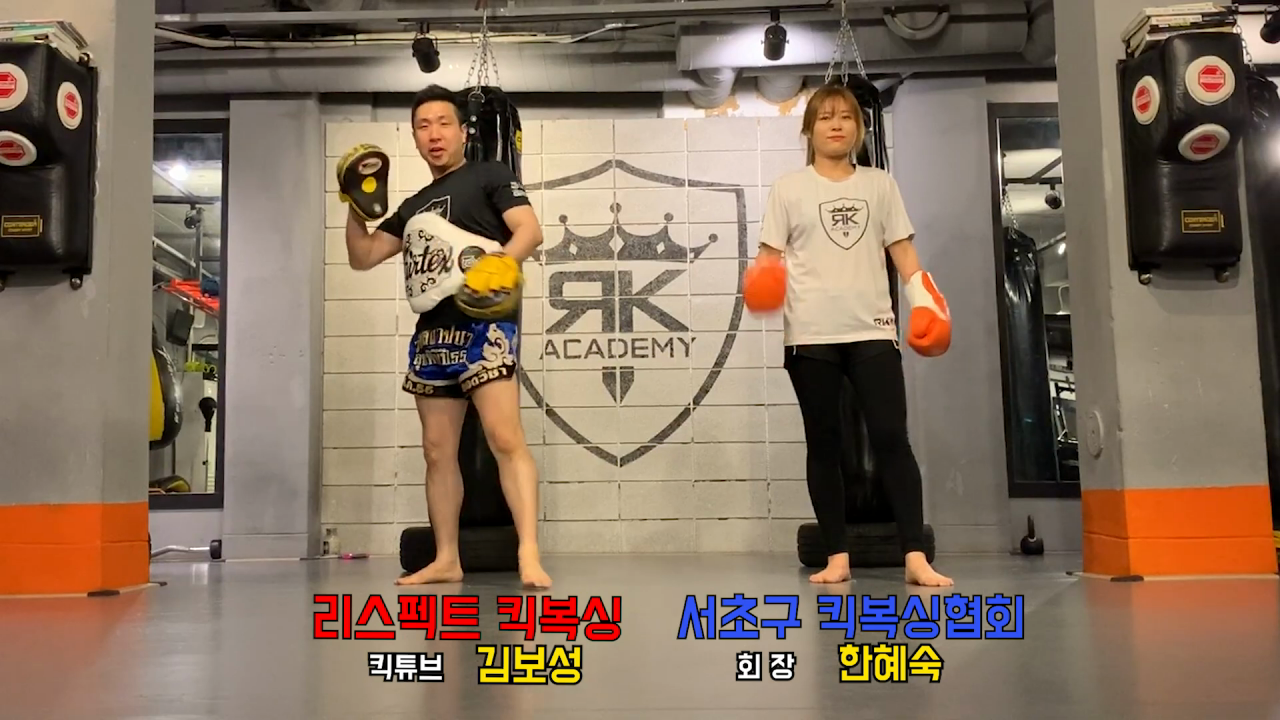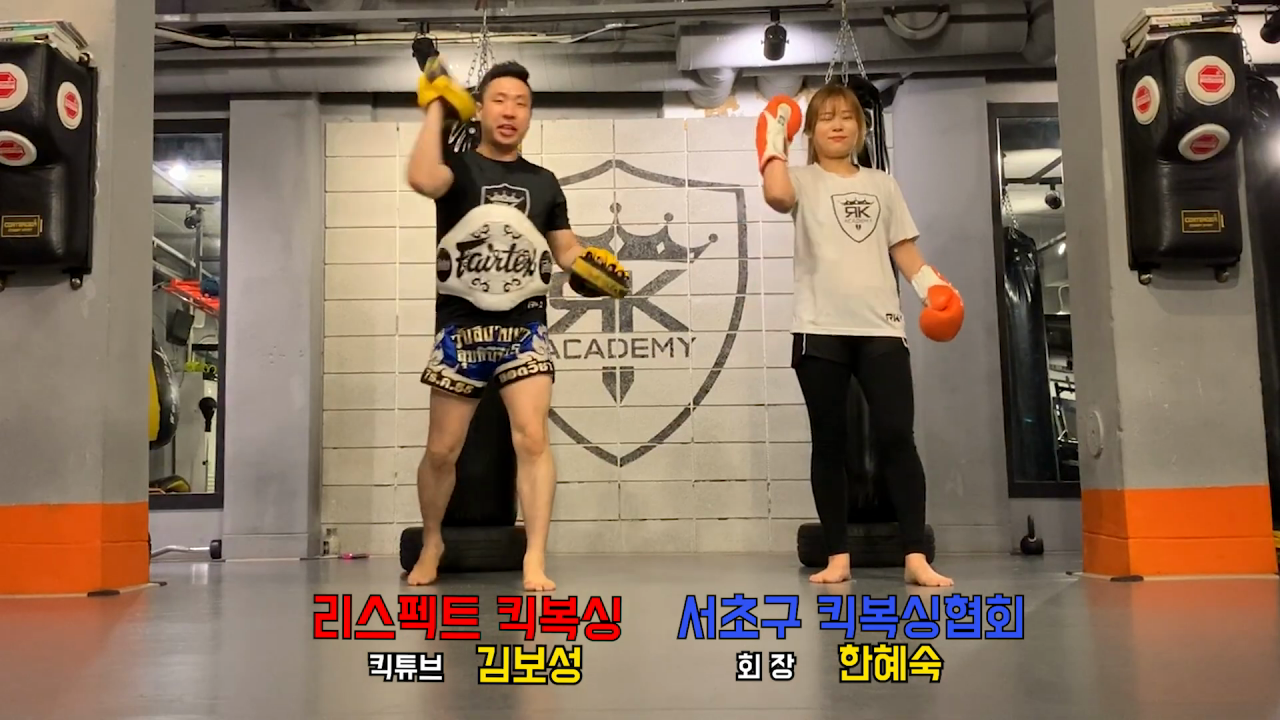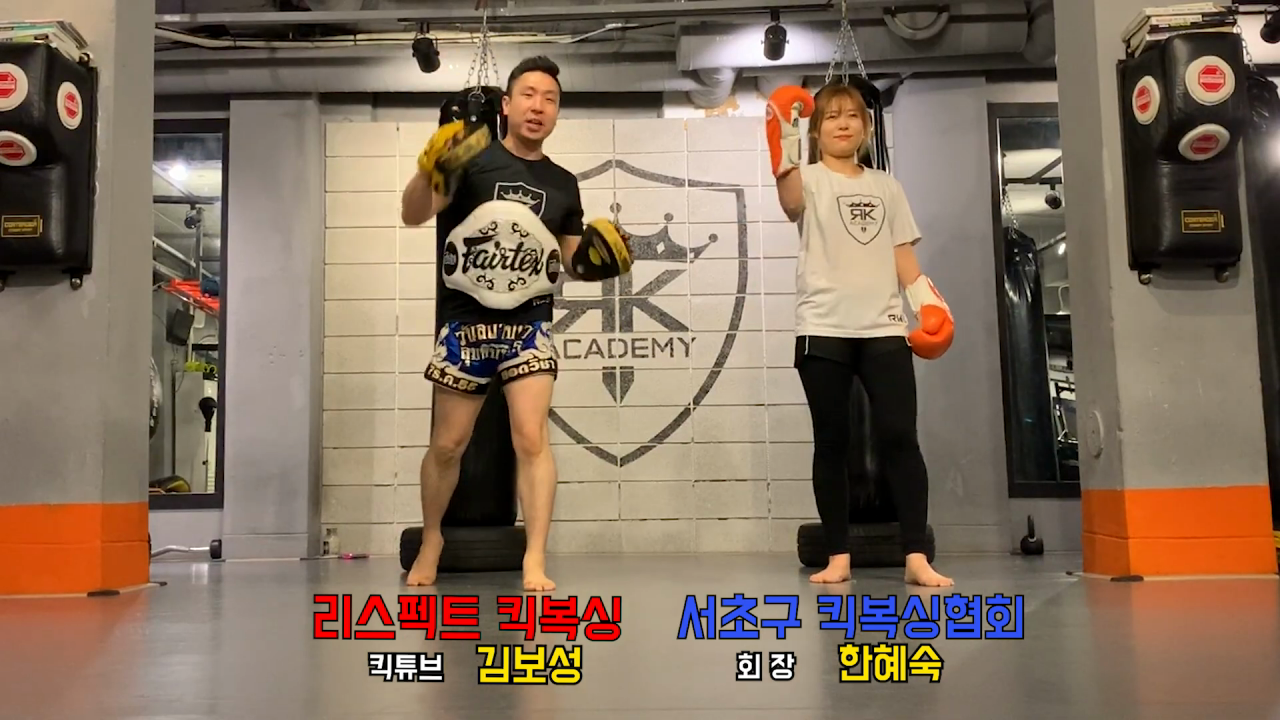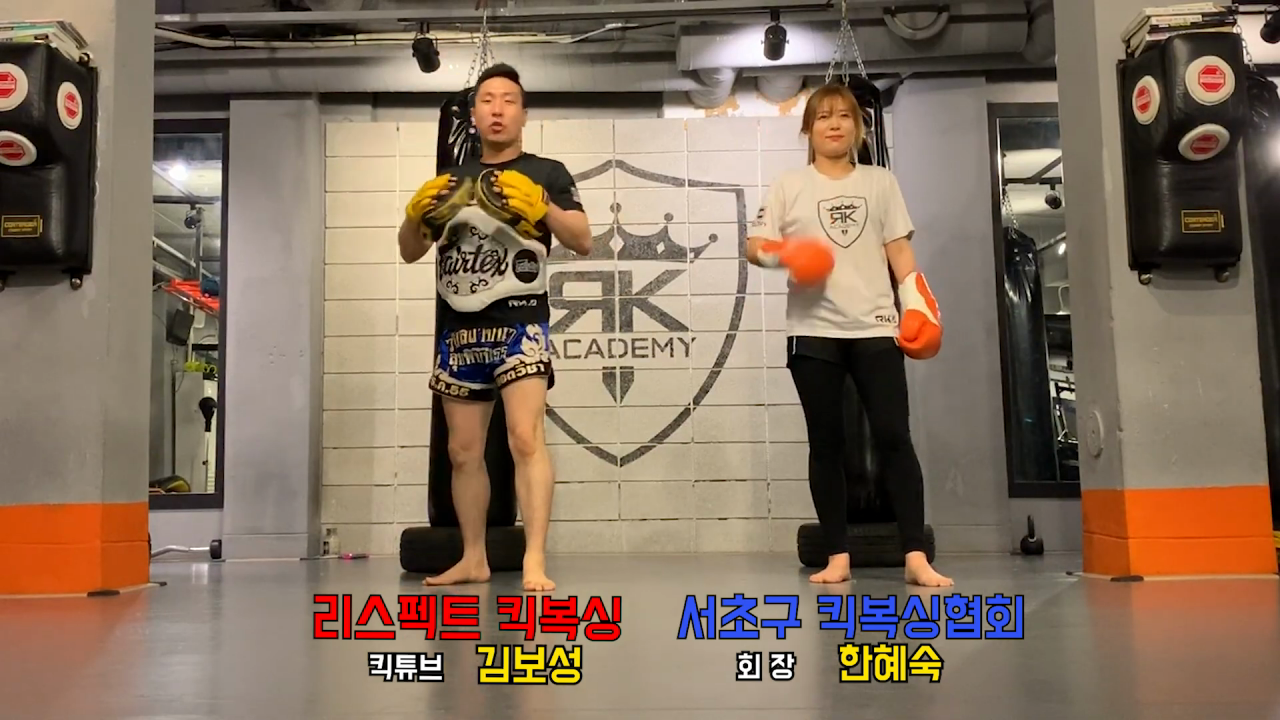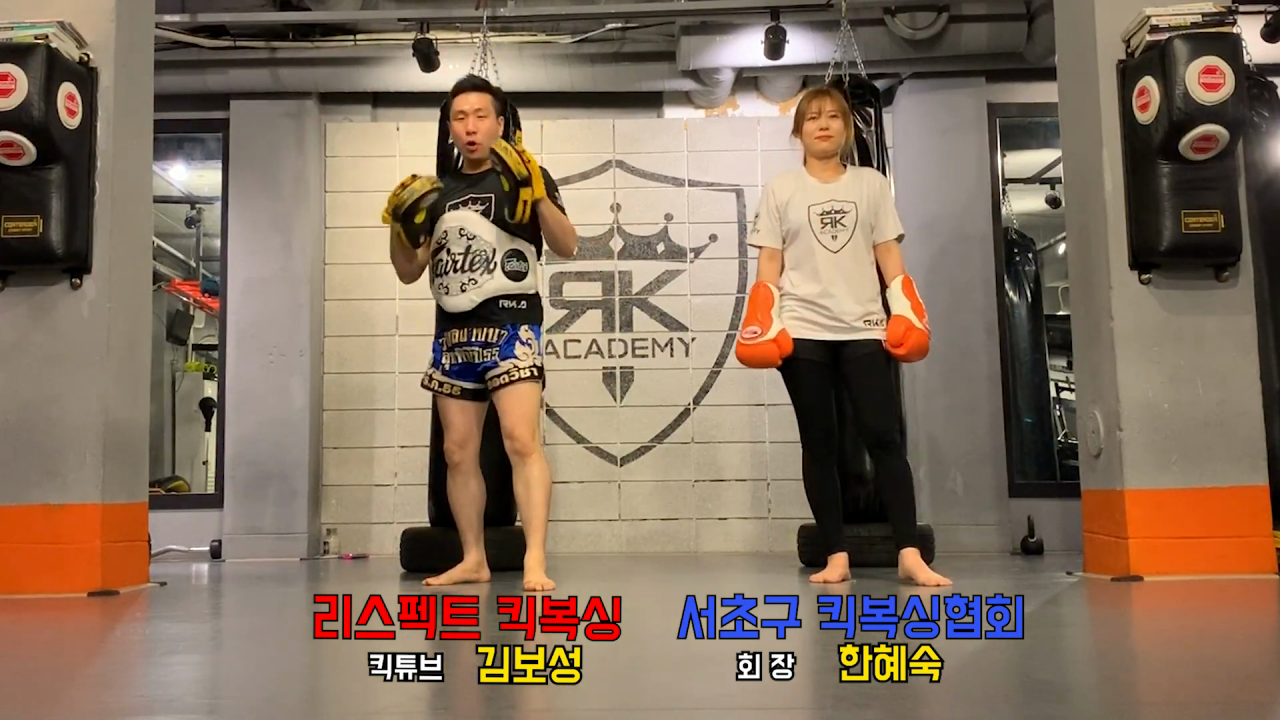
dt=0.4s
person 1, frame 1
left shoulder: (491, 175)
right shoulder: (414, 206)
left elbow: (529, 230)
right elbow: (362, 258)
left wrist: (502, 264)
right wrist: (356, 206)
left hip: (483, 325)
right hip: (431, 332)
left knee: (505, 437)
right knee: (437, 450)
left ankle: (529, 555)
right ankle: (446, 559)
person 1, frame 2
left shoulder: (543, 181)
right shoulder: (458, 168)
left elbow: (566, 251)
right elbow: (419, 177)
left wrist: (592, 265)
right wrist: (436, 110)
left hip: (523, 327)
right hip: (461, 327)
left knee: (532, 439)
right knee: (441, 449)
left ankle: (534, 562)
right ankle: (431, 542)
person 1, frame 3
left shoulder: (563, 183)
right shoulder: (472, 161)
left elbow: (573, 258)
right elbow: (413, 213)
left wrist: (601, 255)
right wrist: (429, 167)
left hip: (528, 325)
right hip: (465, 323)
left knee: (531, 440)
right knee: (447, 445)
left ankle: (534, 563)
right ankle: (431, 537)
person 1, frame 4
left shoulder: (545, 172)
right shoulder: (454, 179)
left elbow: (582, 242)
right elbow: (410, 251)
left wrist: (538, 207)
right wrist: (418, 213)
left hip: (519, 325)
right hip: (459, 331)
left knee: (526, 439)
right knee: (463, 452)
left ankle: (535, 563)
right ankle: (473, 559)
person 1, frame 5
left shoulder: (527, 174)
right shoulder: (438, 194)
left elbow: (566, 246)
right elbow: (409, 272)
left wrist: (533, 191)
right wrist: (400, 223)
left hip: (511, 326)
right hip: (453, 334)
left knee: (522, 441)
right knee: (457, 451)
left ankle: (535, 562)
right ankle: (473, 559)
person 2, frame 1
left shoulder: (880, 184)
right shoulder: (789, 188)
left elbow: (903, 251)
right elbow: (771, 255)
left wrist: (927, 303)
left hip: (873, 331)
right hip: (810, 336)
left knee: (891, 438)
right knee: (824, 445)
left ankle: (915, 555)
right ankle: (837, 556)
person 2, frame 2
left shoulder: (883, 185)
right shoulder: (804, 180)
left elbow: (905, 250)
right elbow: (777, 194)
left wrist: (937, 289)
right wrist: (774, 139)
left hip: (881, 327)
right hip: (820, 329)
left knee: (896, 436)
right knee: (829, 443)
left ankle: (916, 557)
right ankle: (837, 556)
person 2, frame 3
left shoulder: (887, 186)
right shoulder: (808, 178)
left elbow: (903, 255)
right elbow: (792, 202)
left wrist: (929, 306)
right wrist: (786, 141)
left hip: (884, 328)
right hip: (823, 329)
left knee: (899, 437)
right knee: (831, 443)
left ankle: (916, 556)
right ankle: (838, 556)
person 2, frame 4
left shoulder: (881, 182)
right shoulder: (792, 188)
left elbow: (899, 250)
right elbow: (754, 246)
left wrist: (919, 307)
right wrist: (783, 252)
left hip: (875, 327)
right hip: (813, 330)
left knee: (894, 437)
right knee: (826, 443)
left ankle: (915, 555)
right ankle: (837, 556)
person 2, frame 5
left shoulder: (872, 183)
right shoulder: (780, 189)
left elbow: (888, 253)
right elbow: (769, 263)
left wrist: (906, 313)
right wrist: (763, 321)
left hip: (864, 329)
right hip: (803, 332)
left knee: (883, 436)
right knee: (819, 443)
left ankle: (909, 554)
right ankle: (836, 556)
